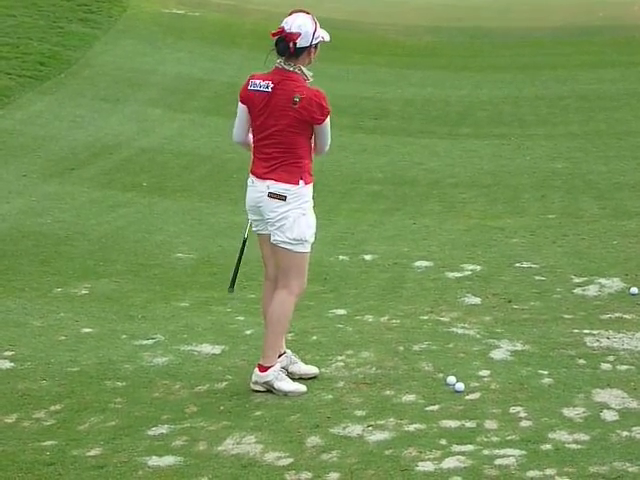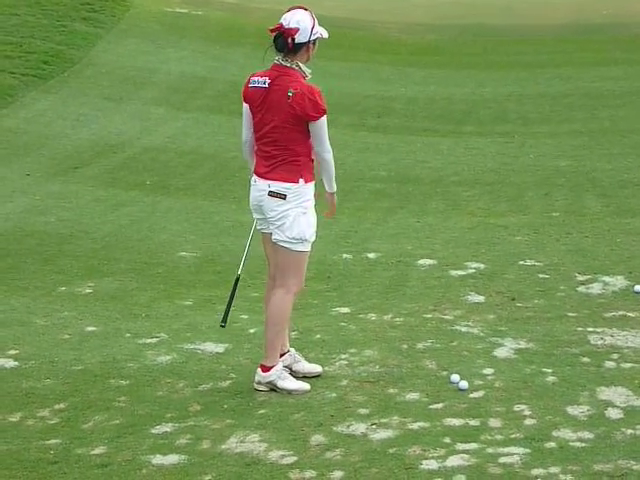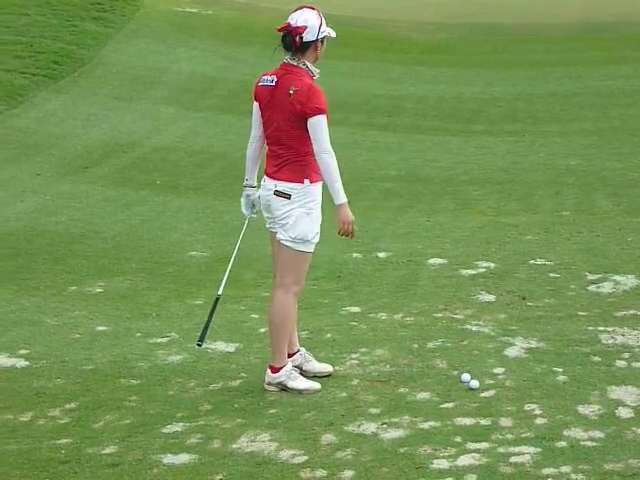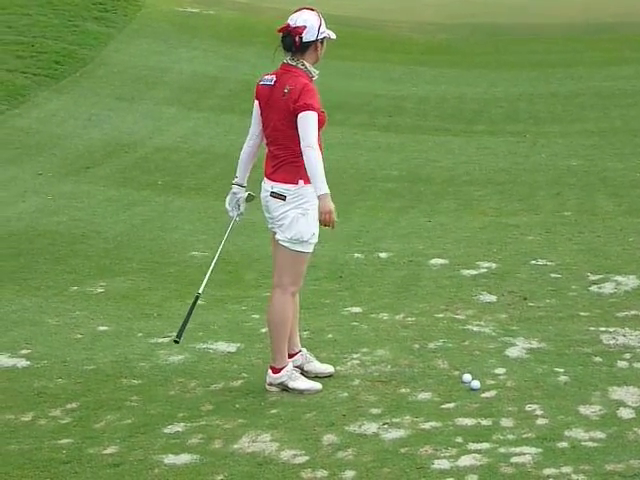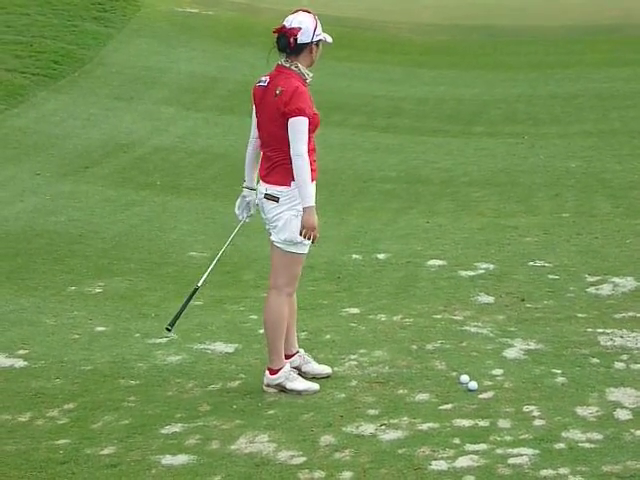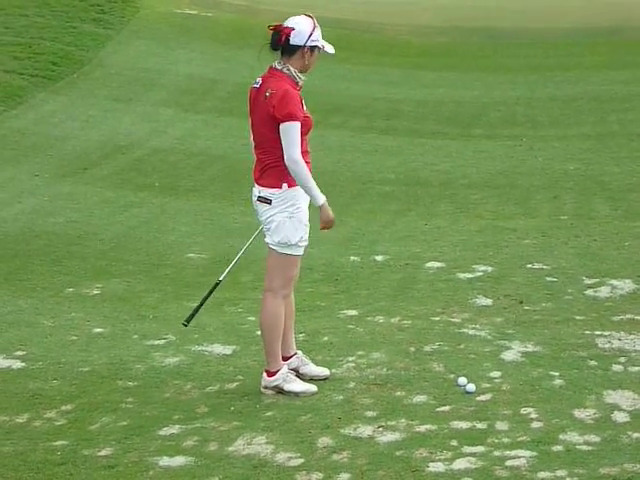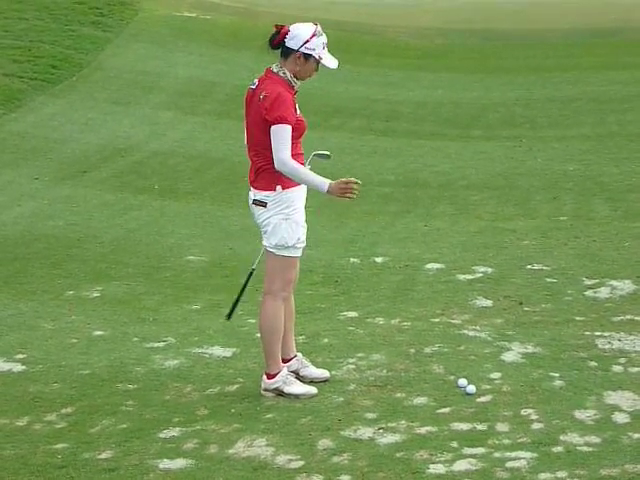
dt=0.2s
person 1, frame 1
left shoulder: (252, 85)
right shoulder: (313, 98)
left elbow: (239, 137)
right elbow: (322, 147)
left hip: (258, 189)
right hip: (289, 196)
left knee: (274, 279)
right knee: (291, 285)
left ankle: (279, 355)
right ankle: (265, 370)
person 1, frame 2
left shoulder: (254, 83)
right shoulder: (308, 94)
left elbow: (247, 140)
right elbow: (322, 151)
right wrist: (331, 190)
left hip: (263, 187)
right hip: (291, 194)
left knee: (279, 279)
right knee: (288, 285)
left ankle: (283, 353)
right ankle: (268, 370)
person 1, frame 3
left shoulder: (265, 82)
right shoulder: (309, 91)
left elbow: (256, 139)
right elbow: (323, 151)
left wrist: (251, 185)
right wrist: (342, 203)
left hip: (274, 187)
right hip: (298, 193)
left knee: (289, 280)
right knee: (288, 285)
left ankle: (294, 352)
right ankle: (278, 370)
person 1, frame 4
left shoulder: (268, 82)
right shoulder: (304, 88)
left elbow: (253, 137)
right elbow: (309, 146)
left wrist: (239, 184)
right wrist: (324, 196)
left hip: (274, 188)
right hip: (296, 193)
left knee: (289, 280)
right knee: (286, 286)
left ankle: (294, 354)
right ankle: (278, 371)
person 1, frame 5
left shoulder: (266, 83)
right shoulder: (295, 91)
left elbow: (255, 142)
right elbow: (298, 155)
left wrist: (248, 187)
right wrist: (309, 206)
left hip: (269, 188)
right hip: (289, 194)
left knee: (287, 280)
right knee: (282, 286)
left ankle: (291, 354)
right ankle: (275, 372)
person 1, frame 6
left shoulder: (264, 83)
right shoulder: (286, 94)
right elbow: (292, 160)
right wrist: (321, 203)
left hip: (271, 191)
right hip: (285, 197)
left knee: (286, 282)
right knee: (278, 288)
left ankle: (290, 356)
right ankle: (274, 374)
person 1, frame 7
left shoulder: (263, 84)
right shoulder: (278, 97)
left elbow: (251, 141)
right elbow: (283, 163)
right wrist: (327, 186)
left hip: (271, 193)
right hip: (279, 198)
left knee: (286, 283)
right knee: (277, 290)
left ankle: (289, 357)
right ankle: (273, 376)
